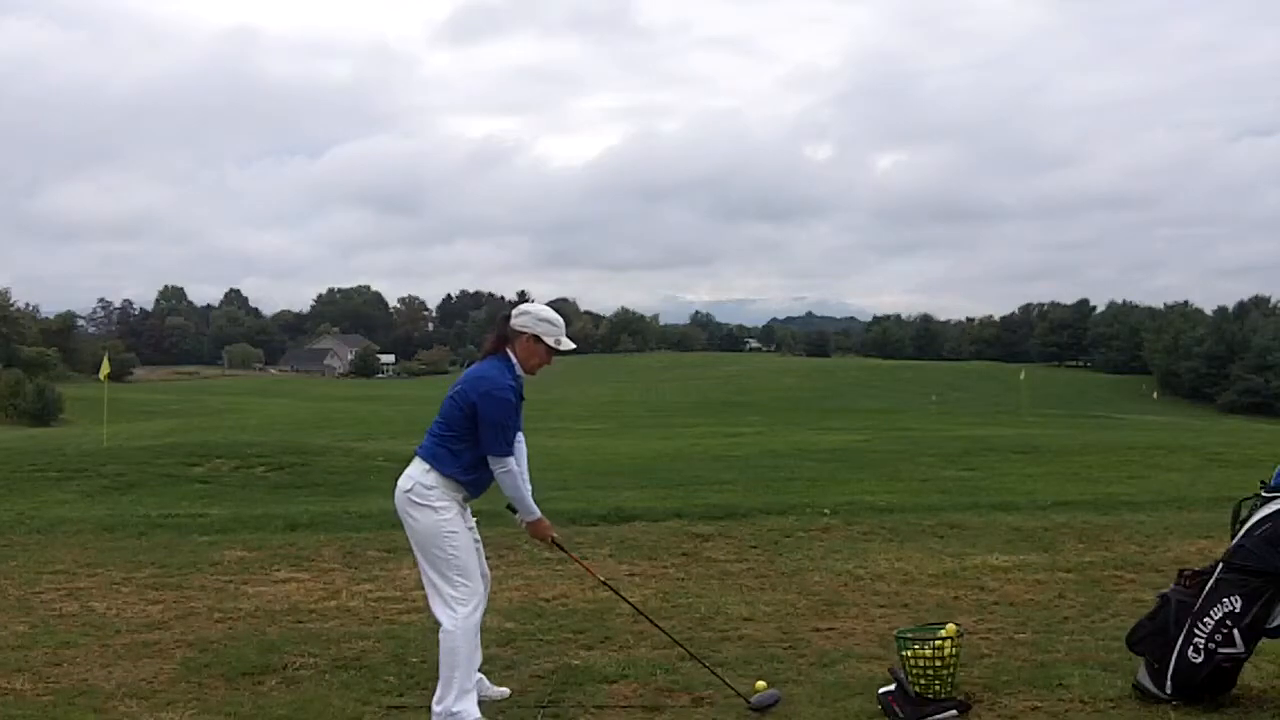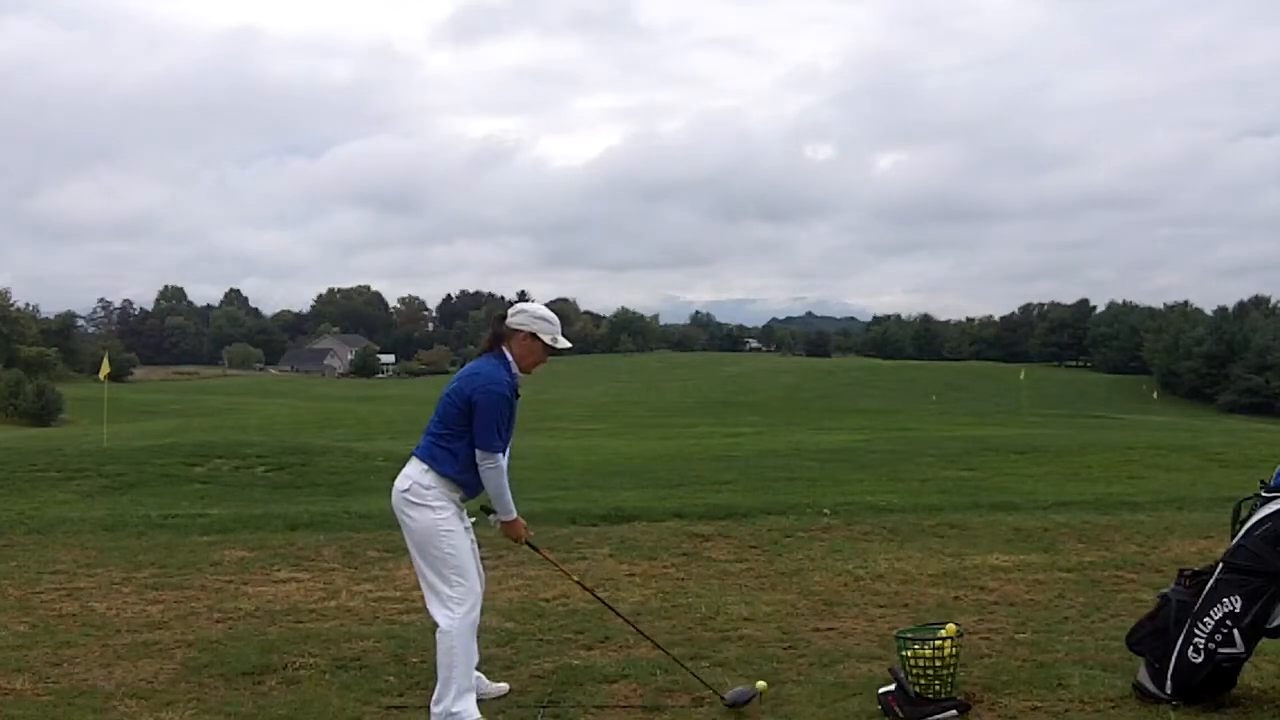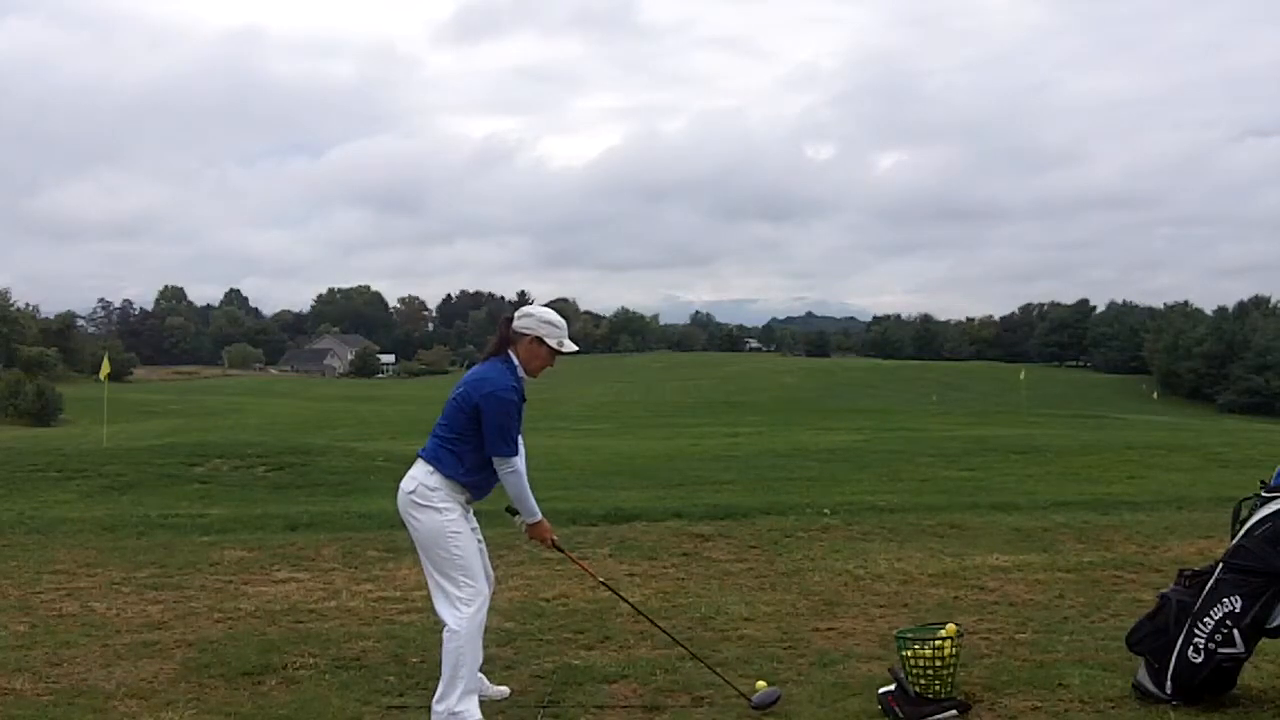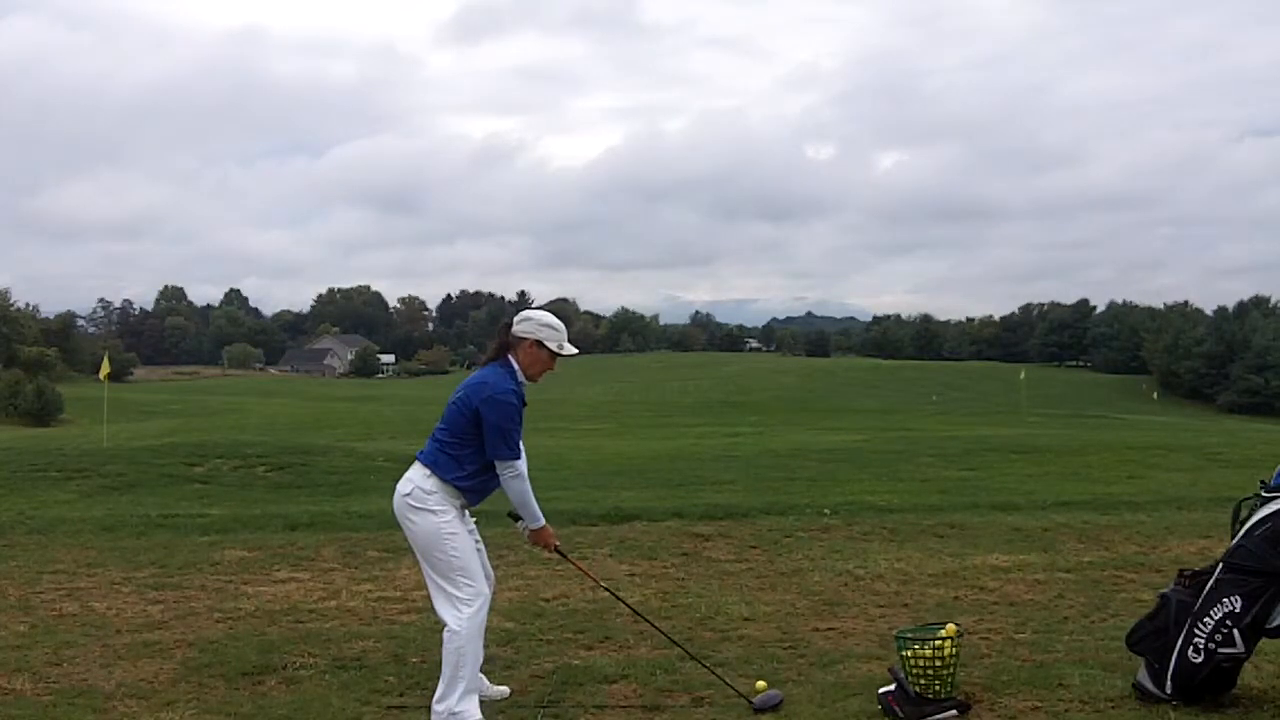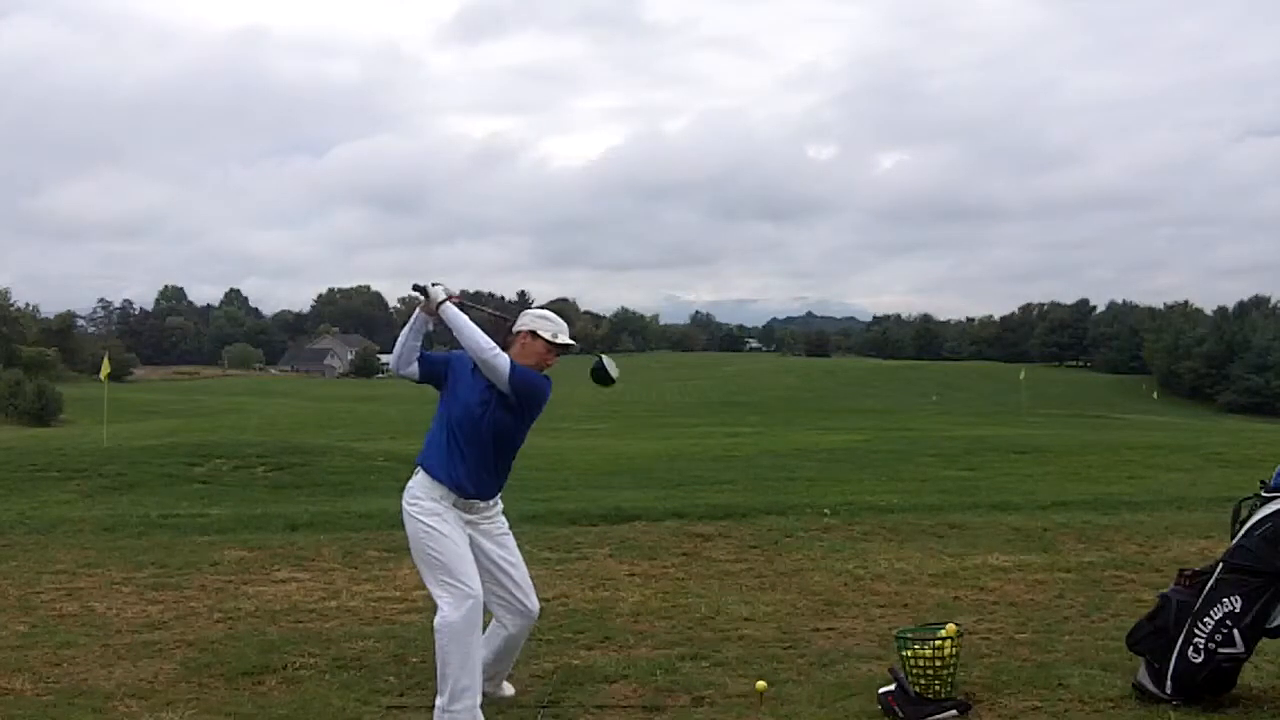
dt=1s
person 1, frame 1
left shoulder: (501, 373)
right shoulder: (496, 385)
left elbow: (515, 439)
right elbow: (501, 463)
left wrist: (529, 502)
right wrist: (531, 517)
left hip: (443, 492)
right hip: (429, 494)
left knee: (475, 586)
right knee: (463, 600)
left ankle: (466, 680)
person 1, frame 2
left shoulder: (495, 372)
right shoulder: (493, 382)
left elbow: (497, 450)
right elbow: (489, 460)
left wrist: (507, 510)
right wrist: (508, 517)
left hip: (439, 492)
right hip: (426, 494)
left knee: (469, 586)
right knee: (459, 600)
left ankle: (463, 679)
person 1, frame 3
left shoulder: (501, 375)
right shoulder: (498, 386)
left elbow: (514, 448)
right elbow: (506, 465)
left wrist: (527, 512)
right wrist: (534, 519)
left hip: (445, 494)
right hip: (432, 496)
left knee: (479, 587)
right knee: (467, 600)
left ankle: (466, 680)
person 1, frame 4
left shoulder: (504, 381)
right shoulder: (498, 391)
left elbow: (516, 453)
right elbow: (509, 469)
left wrist: (529, 515)
right wrist: (537, 523)
left hip: (444, 498)
right hip: (429, 499)
left knee: (480, 586)
right knee: (468, 601)
left ankle: (466, 680)
person 1, frame 5
left shoulder: (536, 387)
right shoulder: (460, 364)
left elbow: (492, 362)
right elbow: (401, 367)
left wrist: (445, 308)
right wrist: (421, 316)
left hip: (482, 510)
right hip: (431, 500)
left knee: (521, 606)
right knee: (462, 601)
left ankle: (484, 677)
